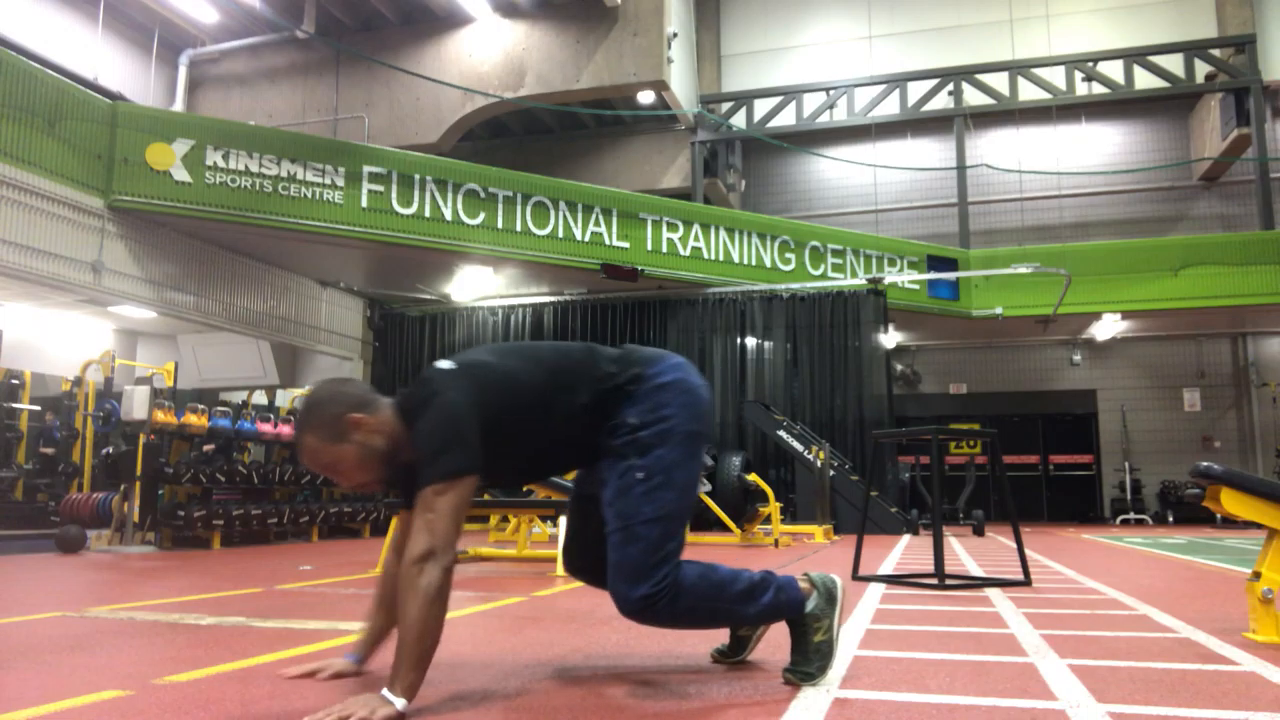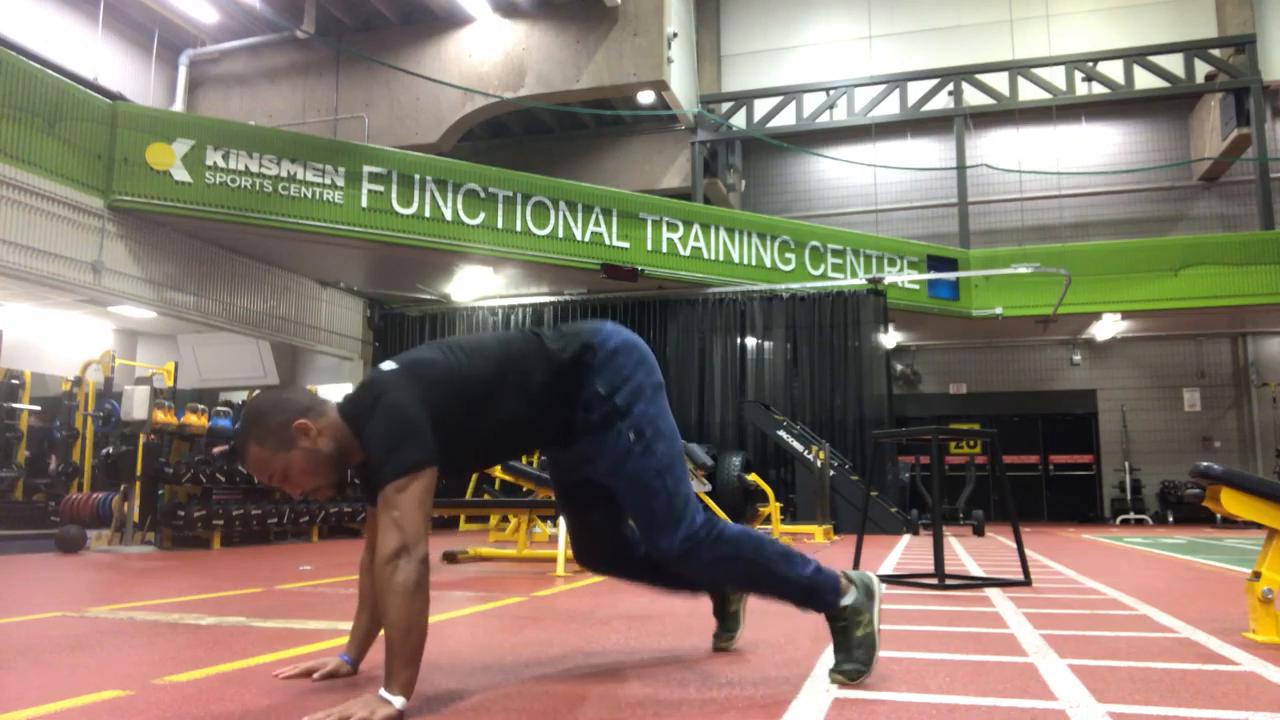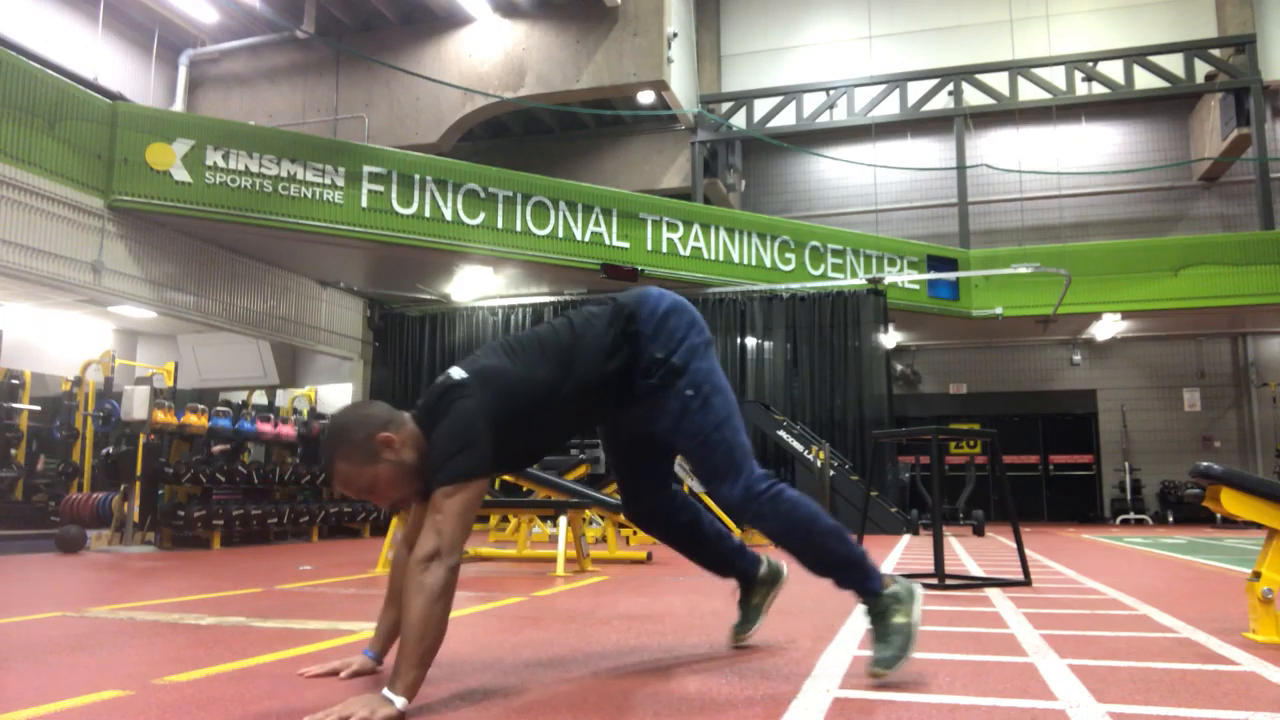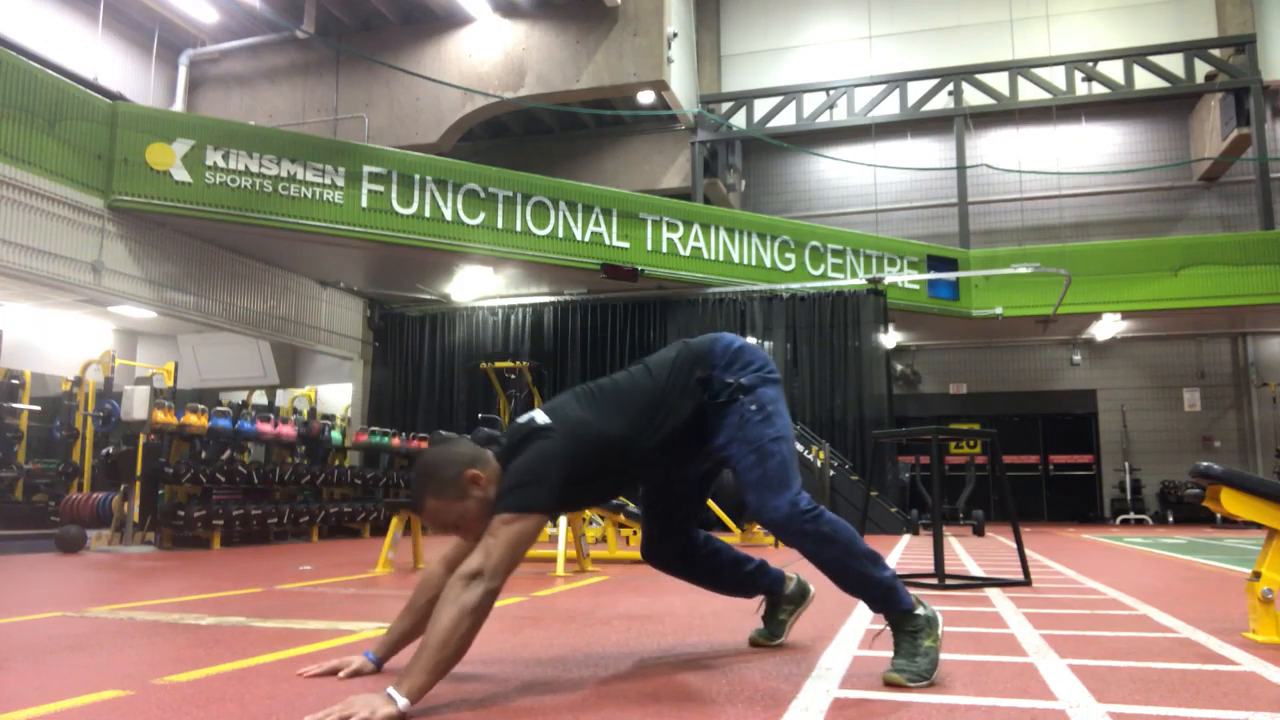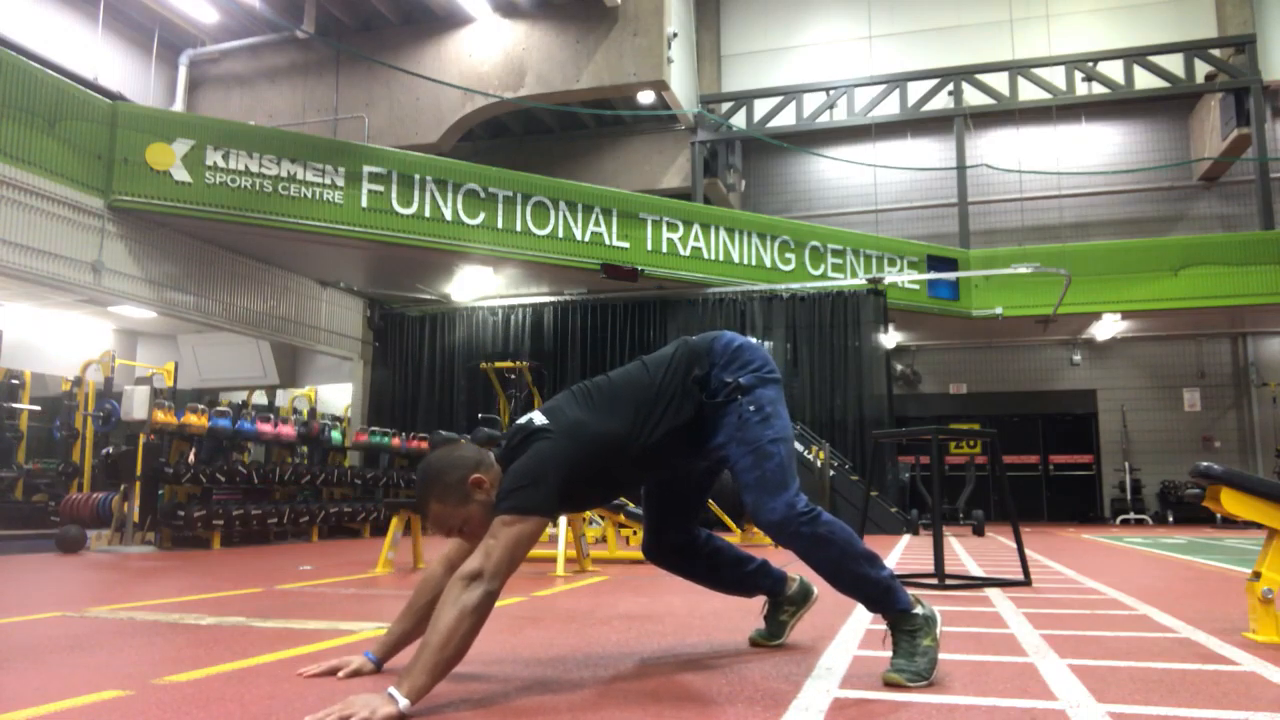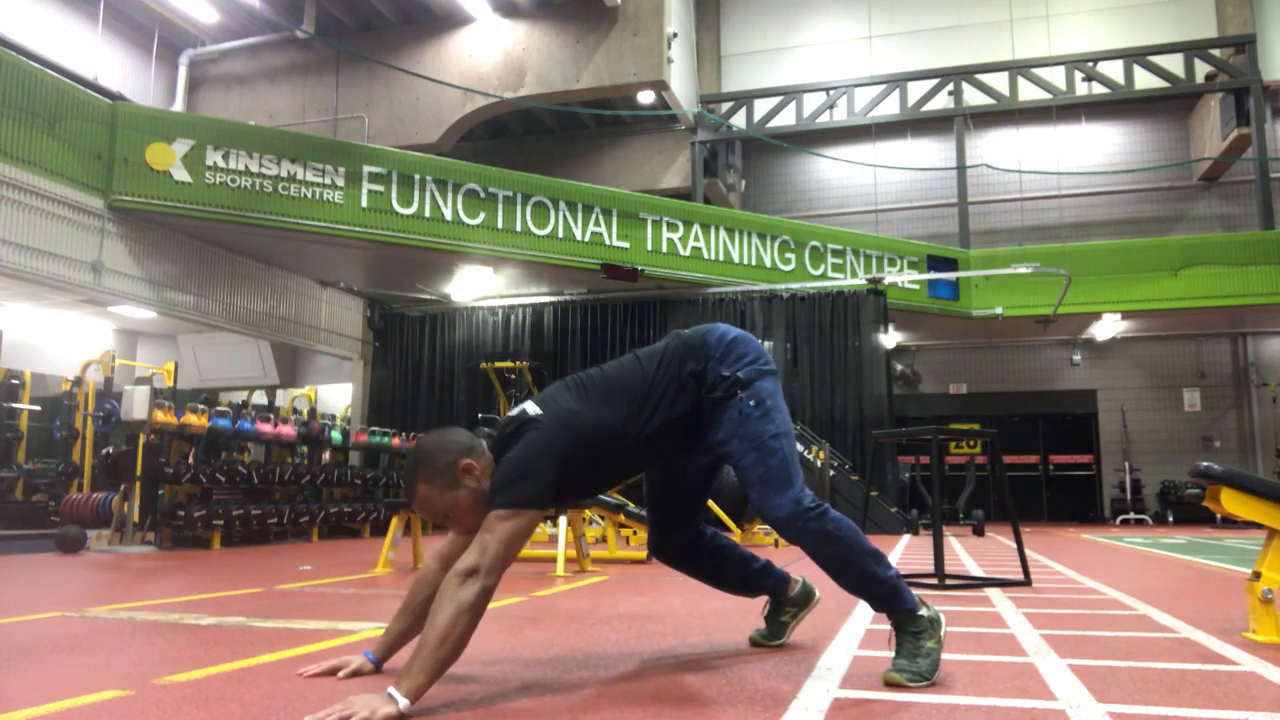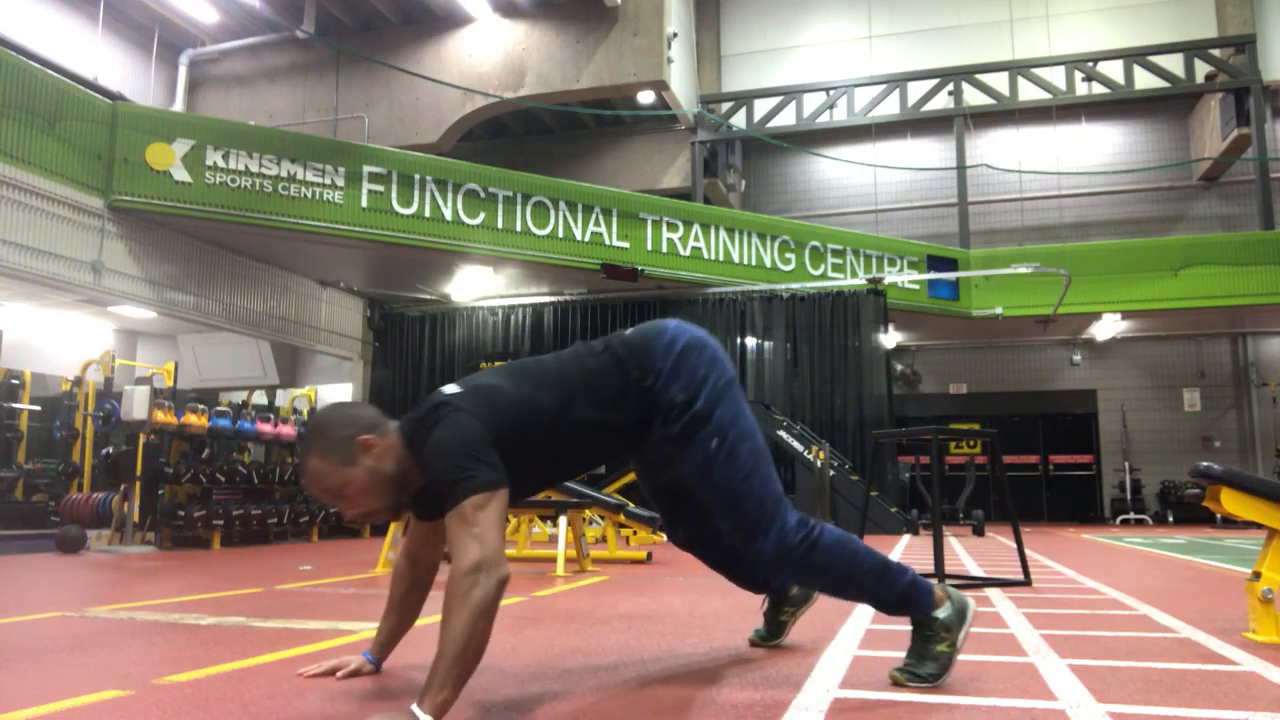
dt=0.4s
person 1, frame 1
left shoulder: (440, 412)
right shoulder: (416, 433)
left elbow: (430, 560)
right elbow: (407, 552)
right wrist: (359, 654)
left hip: (657, 402)
right hip: (619, 425)
left knee: (641, 590)
right knee: (589, 561)
left ankle: (802, 598)
right ankle: (750, 606)
person 1, frame 2
left shoulder: (388, 414)
right shoulder: (370, 439)
left elbow: (405, 557)
right elbow: (378, 552)
right wrist: (352, 656)
left hip: (604, 374)
right hip: (576, 409)
left knee: (679, 536)
right knee: (601, 551)
left ankle: (842, 596)
right ankle: (724, 586)
person 1, frame 3
left shoulder: (460, 423)
right shoulder: (432, 435)
left elbow: (437, 560)
right elbow: (413, 549)
right wrist: (374, 653)
left hip: (655, 339)
right hip: (628, 373)
left knee: (740, 488)
right knee: (648, 503)
left ankle: (883, 594)
right ankle: (754, 576)
person 1, frame 4
left shoulder: (540, 463)
right shoulder: (515, 462)
left elbow: (476, 582)
right elbow: (449, 568)
right wrist: (376, 655)
left hip: (728, 379)
right hip: (687, 422)
left knee: (782, 510)
right knee: (666, 546)
left ankle: (911, 618)
right ankle: (780, 591)
person 1, frame 5
left shoulder: (538, 464)
right shoulder: (515, 462)
left elbow: (478, 583)
right elbow: (449, 568)
right wrist: (377, 654)
left hip: (730, 377)
right hip: (691, 416)
left knee: (780, 511)
right knee: (668, 544)
left ankle: (909, 617)
right ankle: (784, 591)
person 1, frame 6
left shoulder: (529, 454)
right shoulder: (496, 461)
left elbow: (473, 578)
right elbow: (443, 564)
right wrist: (376, 654)
left hip: (724, 373)
right hip: (687, 415)
left knee: (787, 508)
right knee: (674, 542)
left ankle: (913, 617)
right ankle: (785, 592)
person 1, frame 7
left shoulder: (449, 441)
right shoulder: (423, 458)
left elbow: (480, 571)
right elbow: (418, 558)
right wrist: (375, 653)
left hip: (674, 375)
right hip: (660, 399)
left knee: (775, 533)
right knee: (690, 526)
left ankle: (934, 609)
right ankle: (785, 593)
